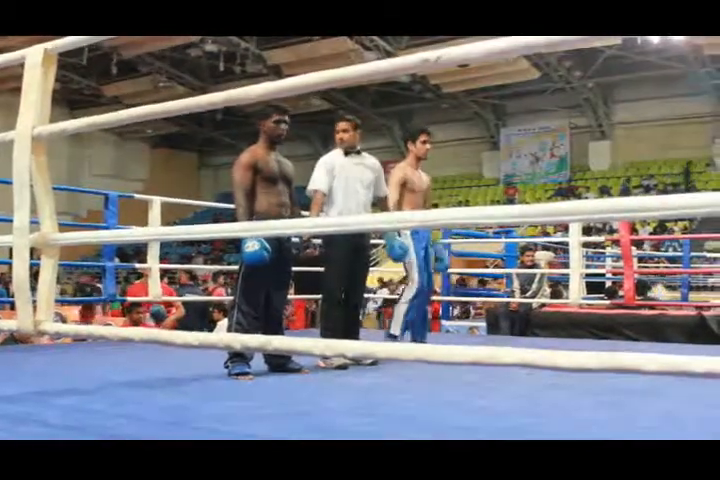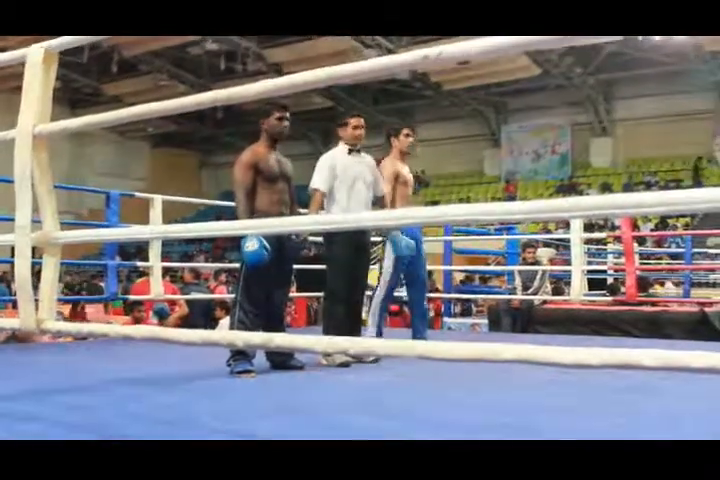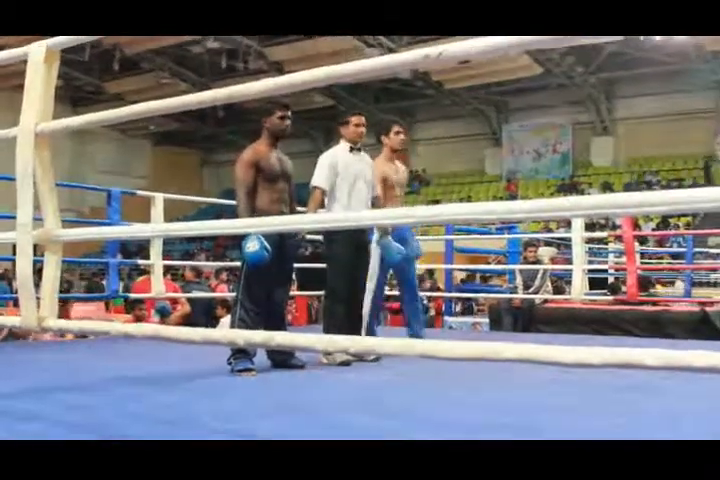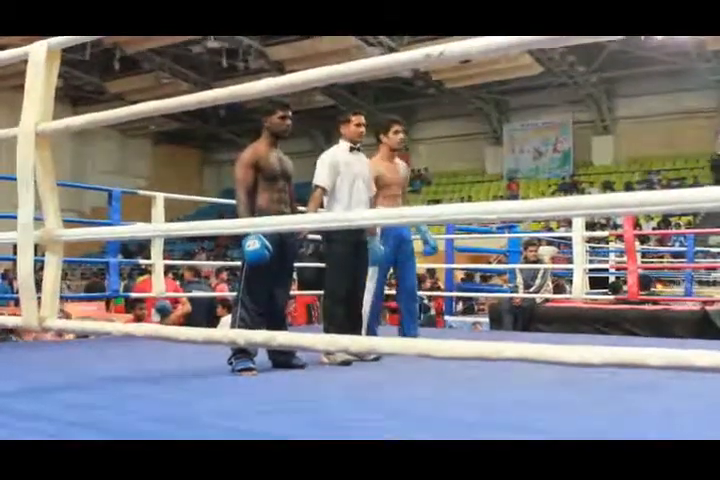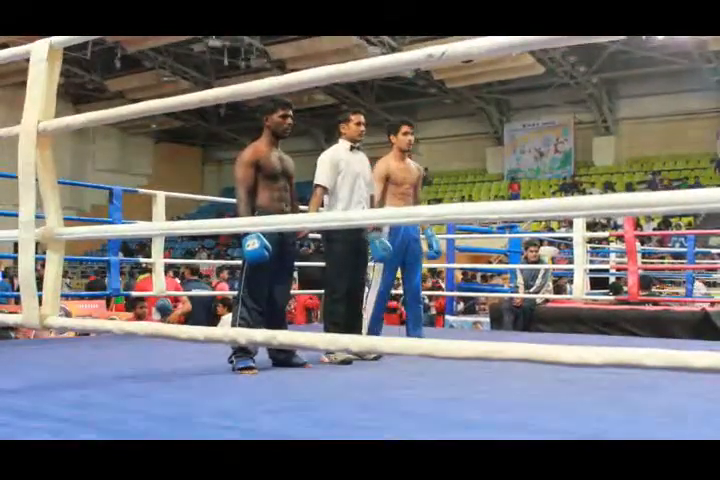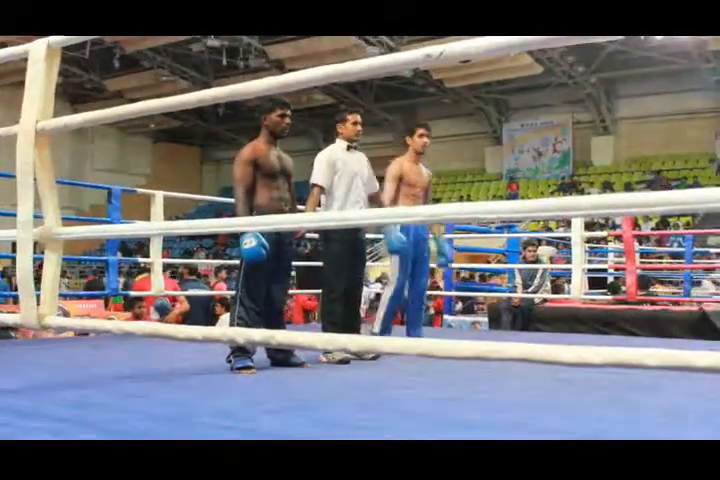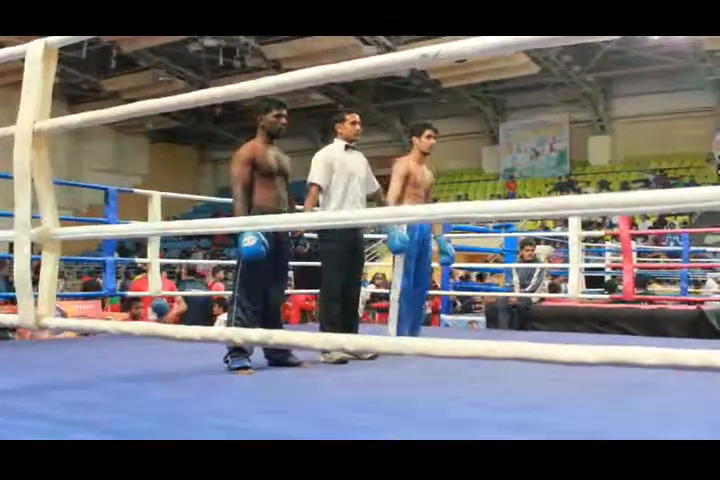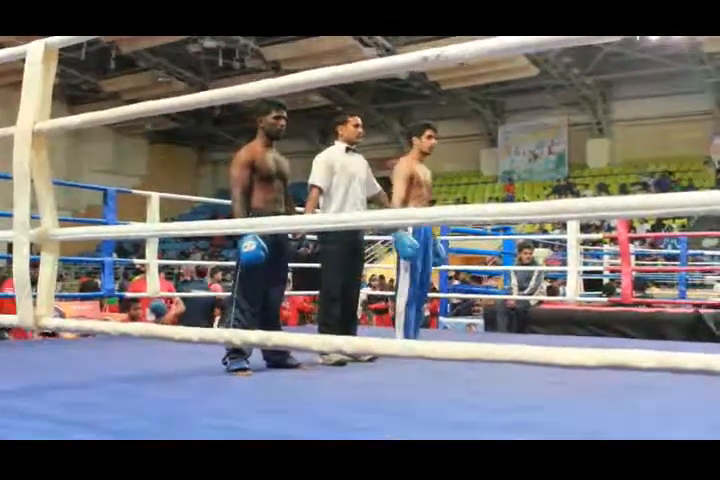
dt=0.3s
person 1, frame 1
left shoulder: (286, 164)
right shoulder: (249, 157)
right elbow: (241, 197)
left hip: (284, 234)
left knee: (277, 300)
right knee: (248, 298)
left ankle: (277, 356)
right ankle: (237, 359)
person 1, frame 2
left shoulder: (285, 162)
right shoulder: (250, 156)
right elbow: (241, 196)
right wrist: (247, 231)
left hip: (285, 232)
left knee: (278, 297)
right knee: (250, 296)
left ankle: (279, 354)
right ankle: (240, 357)
person 1, frame 3
left shoulder: (286, 160)
right shoulder: (251, 155)
right elbow: (242, 195)
left wrist: (298, 230)
right wrist: (249, 230)
left hip: (286, 230)
left knee: (279, 296)
right knee: (251, 295)
left ankle: (280, 352)
right ankle: (240, 355)
person 1, frame 4
left shoulder: (286, 160)
right shoulder: (251, 155)
right elbow: (243, 195)
left wrist: (298, 230)
right wrist: (249, 230)
left hip: (285, 230)
right hip: (262, 229)
left knee: (280, 296)
right knee: (252, 295)
left ankle: (281, 351)
right ankle: (241, 355)
person 1, frame 5
left shoulder: (287, 160)
right shoulder: (251, 154)
right elbow: (242, 195)
left wrist: (300, 230)
right wrist: (248, 230)
left hip: (286, 229)
left knee: (280, 295)
right knee: (252, 294)
left ankle: (281, 351)
right ankle: (241, 353)
person 1, frame 6
left shoulder: (286, 158)
right shoulder: (250, 152)
right elbow: (241, 193)
right wrist: (246, 229)
left hip: (284, 229)
left knee: (277, 294)
right knee: (250, 293)
left ankle: (279, 350)
right ankle: (240, 353)
person 1, frame 7
left shoulder: (283, 157)
right shoulder: (248, 152)
right elbow: (239, 191)
right wrist: (245, 227)
left hip: (281, 228)
left knee: (275, 295)
right knee: (248, 293)
left ankle: (277, 350)
right ankle: (237, 354)
person 1, frame 8
left shoulder: (282, 160)
right shoulder: (247, 155)
right elbow: (238, 195)
right wrist: (245, 232)
left hip: (280, 231)
right hip: (258, 230)
left knee: (274, 297)
right knee: (246, 295)
left ankle: (275, 352)
right ankle: (236, 355)
person 2, frame 1
left shoulder: (372, 163)
right shoulder: (328, 161)
left elbow: (382, 197)
right elbow: (319, 195)
left hip: (361, 234)
right hip: (337, 233)
left knee: (355, 292)
right knee: (333, 291)
person 2, frame 2
left shoulder: (369, 162)
right shoulder: (330, 159)
left elbow: (379, 195)
right elbow: (318, 194)
left hip: (362, 231)
right hip: (339, 231)
left knee: (357, 289)
right knee: (336, 289)
person 2, frame 3
left shoulder: (367, 160)
right shoulder: (332, 157)
left elbow: (373, 196)
right elbow: (318, 191)
left hip: (362, 230)
right hip: (339, 229)
left knee: (357, 289)
right knee: (337, 288)
person 2, frame 4
left shoulder: (364, 160)
right shoulder: (332, 156)
right elbow: (319, 191)
left wrist: (373, 232)
left hip: (360, 231)
right hip: (339, 229)
left knee: (357, 288)
right knee: (336, 288)
person 2, frame 5
left shoulder: (363, 158)
right shoulder: (332, 155)
right elbow: (320, 190)
left hip: (360, 229)
right hip: (339, 228)
left knee: (356, 287)
right knee: (337, 288)
person 2, frame 6
left shoulder: (362, 158)
right shoulder: (329, 155)
left elbow: (373, 192)
right elbow: (317, 190)
left hip: (358, 229)
right hip: (336, 228)
left knee: (354, 287)
right knee: (334, 287)
person 2, frame 7
left shoulder: (361, 158)
right shoulder: (326, 154)
left elbow: (373, 190)
right elbow: (314, 188)
left hip: (356, 228)
right hip: (334, 227)
left knee: (352, 287)
right knee: (332, 287)
person 2, frame 8
left shoulder: (361, 161)
right shoulder: (327, 157)
left elbow: (375, 192)
right elbow: (315, 191)
left hip: (356, 230)
right hip: (334, 229)
left knee: (352, 289)
right knee: (332, 288)
person 3, frame 1
left shoulder: (424, 176)
right shoulder: (400, 172)
right elbow: (391, 206)
left wrist: (437, 246)
right wrist: (392, 236)
left hip: (423, 233)
right hip: (408, 231)
left knee: (426, 287)
right knee: (416, 283)
left ankle: (419, 340)
right ankle: (394, 333)
person 3, frame 2
left shoulder: (406, 169)
right shoulder: (389, 165)
right elbow: (386, 201)
right wrist: (394, 233)
left hip: (413, 227)
right hip: (399, 228)
left knee: (419, 283)
right knee: (388, 282)
left ankle: (420, 335)
right ankle: (372, 334)
person 3, frame 3
left shoulder: (403, 169)
right shoulder: (377, 167)
right elbow: (377, 205)
left wrist: (410, 233)
right wrist: (386, 238)
left hip: (401, 229)
right hip: (382, 231)
left knee: (411, 284)
right knee: (375, 285)
left ankle: (416, 335)
right ankle: (367, 337)
person 3, frame 4
left shoulder: (404, 168)
right shoulder: (374, 167)
left wrist: (422, 229)
left hip: (403, 228)
right hip: (383, 229)
left knee: (408, 284)
right knee: (375, 285)
left ankle: (410, 335)
right ankle: (367, 336)
person 3, frame 5
left shoulder: (416, 169)
right shoulder: (383, 166)
right elbow: (374, 202)
left wrist: (428, 232)
right wrist: (377, 235)
left hip: (412, 227)
right hip: (392, 226)
left knee: (414, 285)
right knee: (382, 284)
left ankle: (415, 335)
right ankle: (370, 336)
person 3, frame 6
left shoulder: (427, 174)
right shoulder: (398, 166)
right elbow: (386, 199)
left wrist: (438, 239)
right wrist: (389, 228)
left hip: (421, 228)
right hip: (402, 225)
left knee: (419, 285)
right knee: (398, 281)
left ankle: (414, 335)
right ankle: (379, 332)
person 3, frame 7
left shoulder: (428, 173)
right shoulder: (403, 165)
right elbow: (392, 197)
left wrist: (440, 238)
right wrist: (392, 227)
left hip: (424, 228)
right hip: (406, 225)
left knee: (421, 285)
right knee: (403, 283)
left ankle: (412, 335)
right ankle: (397, 335)
person 3, frame 8
left shoulder: (426, 171)
right shoulder: (405, 165)
right elbow: (397, 201)
left wrist: (435, 239)
right wrist: (400, 232)
left hip: (425, 228)
right hip: (410, 227)
left knee: (422, 287)
right knee: (408, 286)
left ankle: (412, 337)
right ankle: (403, 339)
